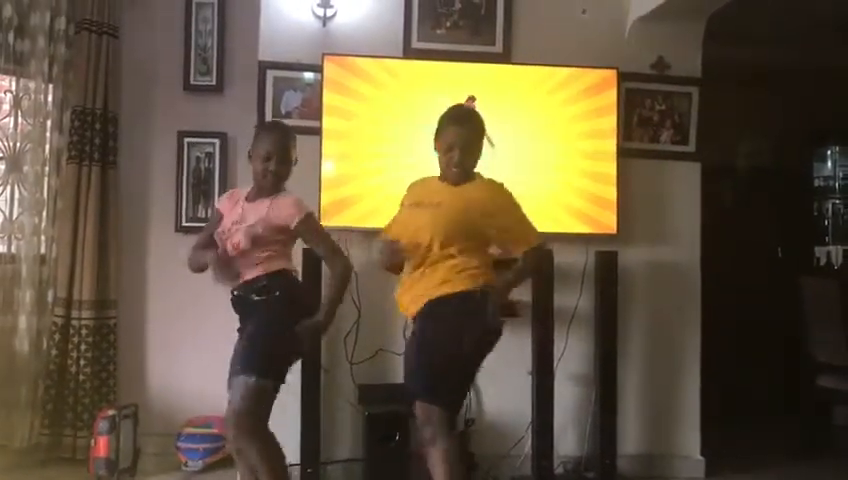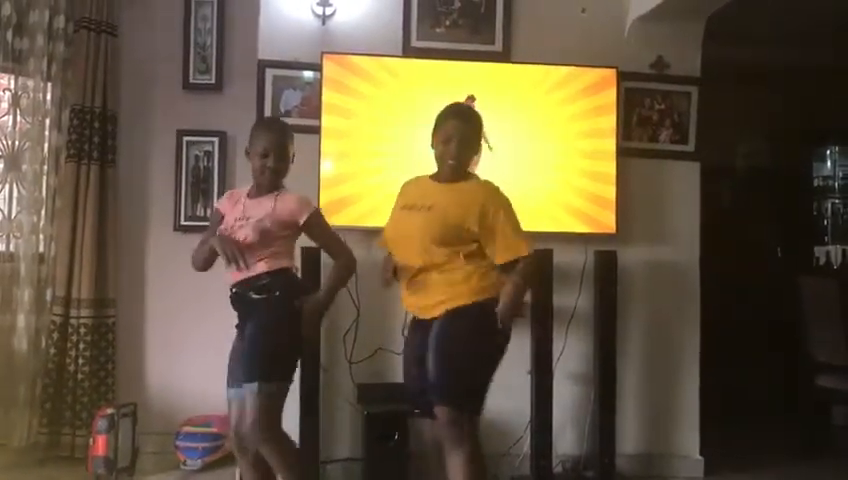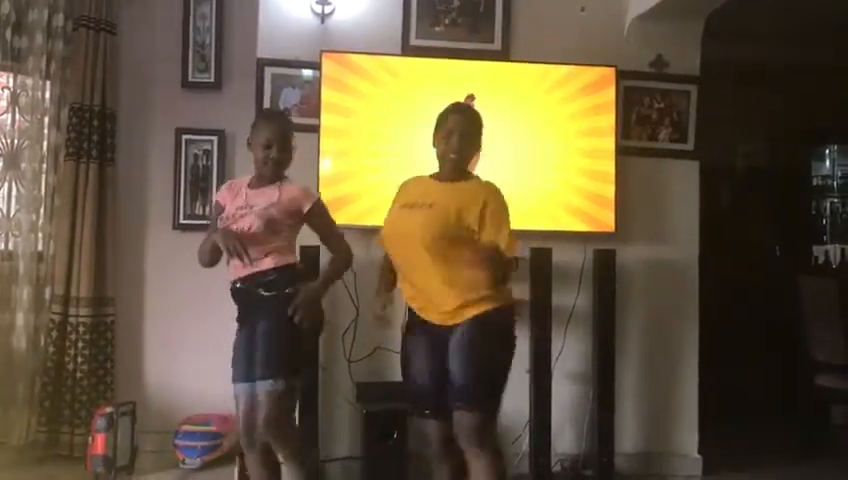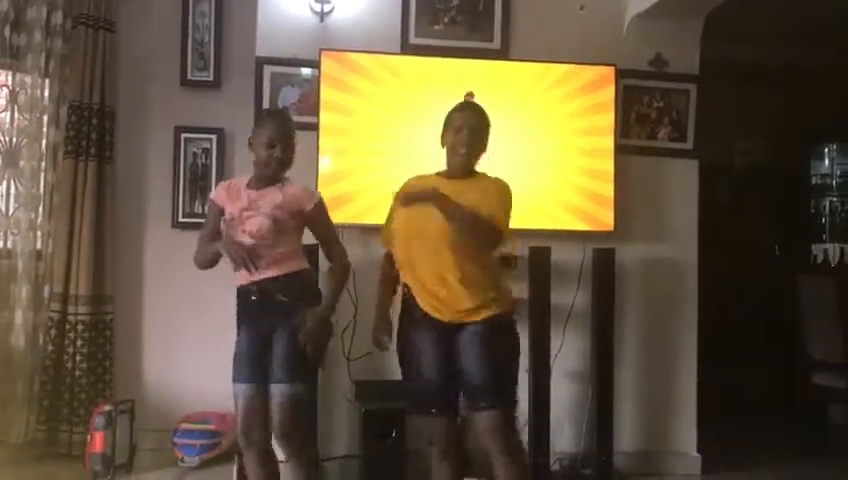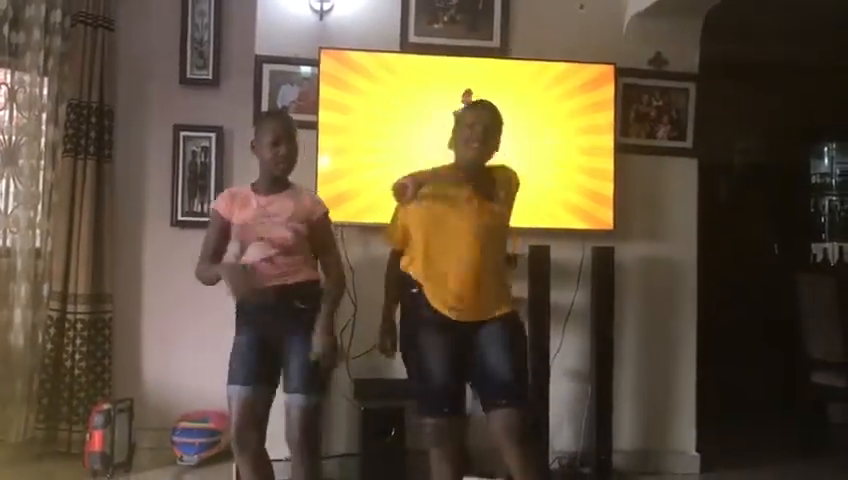
dt=0.1s
person 1, frame 1
left shoulder: (490, 194)
right shoulder: (416, 190)
left elbow: (533, 248)
right elbow: (387, 249)
left wrist: (504, 285)
right wrist: (391, 253)
left hip: (459, 308)
right hip: (429, 314)
left knee: (431, 420)
right knee: (432, 421)
person 1, frame 2
left shoulder: (485, 195)
right shoulder: (409, 190)
left elbow: (521, 261)
right elbow: (395, 249)
left wrist: (509, 298)
right wrist: (389, 267)
left hip: (472, 314)
right hip: (427, 318)
left knee: (452, 422)
right knee: (443, 426)
person 1, frame 3
left shoulder: (484, 194)
right shoulder: (408, 190)
left elbow: (502, 264)
right elbow: (393, 253)
left wrist: (486, 256)
right wrist: (384, 291)
left hip: (476, 319)
right hip: (423, 321)
left knee: (474, 429)
right knee: (437, 430)
person 1, frame 4
left shoulder: (494, 191)
right shoulder: (413, 190)
left elbow: (488, 238)
right elbow: (393, 257)
left wrist: (439, 199)
right wrist: (381, 313)
left hip: (483, 317)
right hip: (423, 318)
left knee: (495, 428)
right knee: (437, 428)
person 1, frame 5
left shoulder: (501, 180)
right shoulder: (422, 188)
left elbow: (469, 175)
right elbow: (398, 253)
left wrist: (421, 178)
right wrist: (387, 316)
left hip: (492, 316)
right hip: (429, 315)
left knee: (511, 426)
right knee: (440, 428)
person 2, frame 1
left shoulder: (290, 207)
right shoulder: (230, 201)
left elbow: (340, 266)
right elbow: (195, 256)
left wrist: (321, 319)
right wrist: (212, 257)
left hip: (276, 306)
right hip: (250, 315)
left knee: (241, 419)
right knee: (243, 432)
person 2, frame 2
left shoulder: (294, 204)
right shoulder: (230, 201)
left elbow: (345, 259)
right elbow: (198, 261)
left wrist: (322, 301)
right wrist: (215, 240)
left hip: (277, 304)
right hip: (246, 312)
left knee: (259, 424)
right knee: (242, 434)
person 2, frame 3
left shoulder: (297, 195)
right shoulder: (229, 192)
left elbow: (342, 252)
right elbow: (205, 257)
left wrist: (316, 290)
right wrist: (217, 235)
left hip: (281, 300)
right hip: (248, 307)
left knee: (272, 420)
right knee: (248, 428)
person 2, frame 4
left shoulder: (302, 197)
right shoulder: (226, 193)
left elbow: (339, 260)
right elbow: (201, 257)
left wrist: (324, 308)
right wrist: (222, 244)
left hip: (293, 304)
right hip: (252, 310)
left knee: (287, 424)
right knee: (249, 428)
person 2, frame 5
left shoulder: (309, 204)
right shoulder: (230, 201)
left elbow: (334, 272)
right elbow: (203, 268)
left wrist: (325, 324)
right wrist: (228, 270)
left hip: (302, 315)
right hip: (254, 317)
left knee: (301, 435)
right knee: (242, 431)
